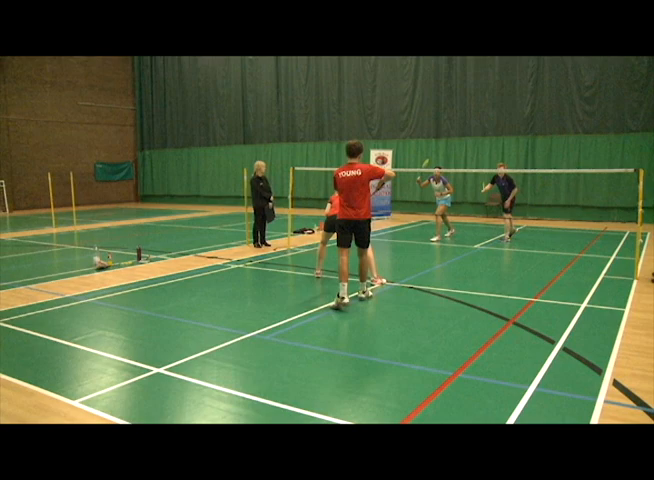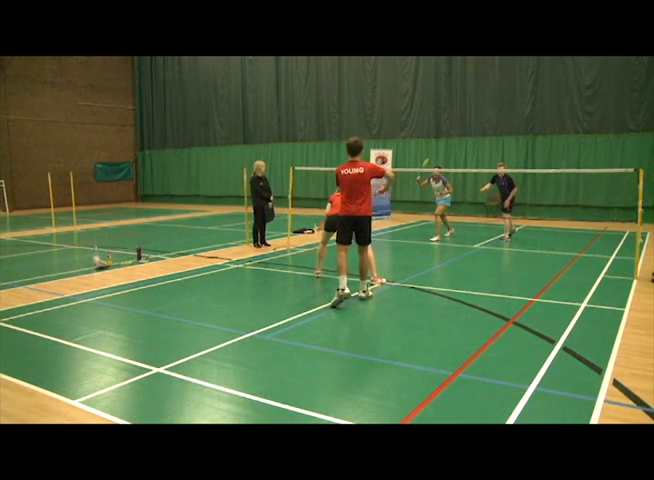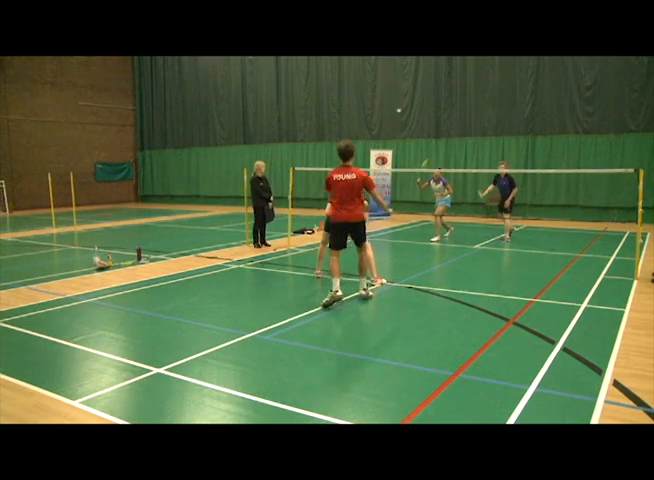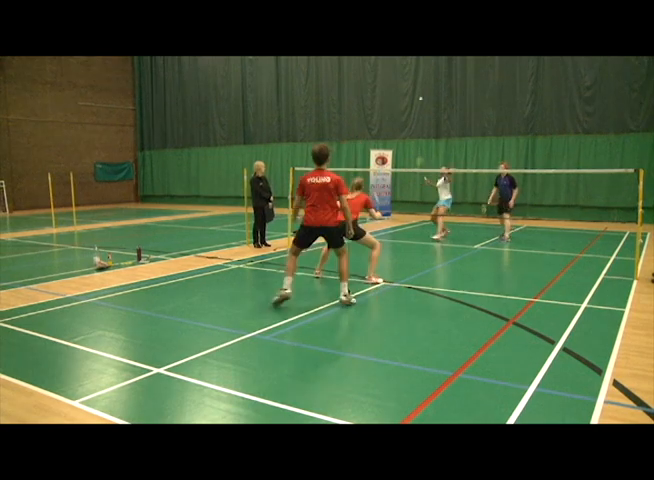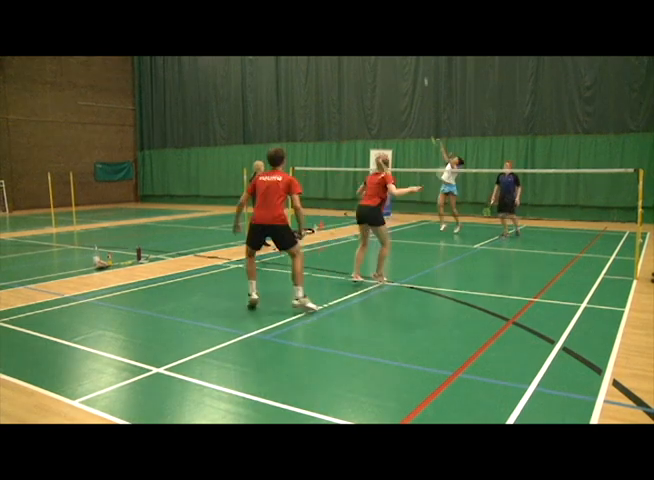
dt=0.3s
person 1, frame 1
left shoulder: (338, 173)
right shoulder: (366, 169)
right elbow: (391, 174)
right wrist: (379, 185)
left hip: (344, 218)
right hip: (362, 218)
left knee: (343, 254)
right knee: (363, 253)
left ankle: (342, 295)
right ankle: (363, 290)
person 1, frame 2
left shoulder: (340, 171)
right shoulder: (369, 168)
right elbow: (391, 176)
right wrist: (386, 187)
left hip: (345, 215)
right hip: (363, 215)
left knee: (342, 251)
right knee: (363, 251)
left ankle: (343, 288)
right ankle: (364, 289)
person 1, frame 3
left shoulder: (331, 176)
right shoulder: (362, 175)
right elbow: (377, 198)
right wrist: (386, 208)
left hip: (337, 220)
right hip: (357, 219)
left knee: (334, 256)
right knee: (362, 250)
left ankle: (336, 290)
right ankle: (364, 288)
person 1, frame 4
left shoulder: (306, 179)
right shoulder: (336, 179)
left elbow: (297, 203)
right elbow: (344, 205)
left wrist: (293, 217)
right wrist: (350, 226)
left hip: (310, 223)
right hip: (331, 224)
left knee: (293, 253)
right knee: (342, 254)
left ankle: (285, 289)
right ankle: (345, 294)
person 1, frame 5
left shoulder: (258, 178)
right shoulder: (289, 179)
left elbow: (242, 201)
right elbow: (297, 205)
left wrist: (236, 221)
right wrist: (302, 228)
left hip: (257, 222)
right hip: (278, 223)
left knee: (250, 255)
right knee: (297, 255)
left ankle: (253, 293)
right ankle: (300, 297)
